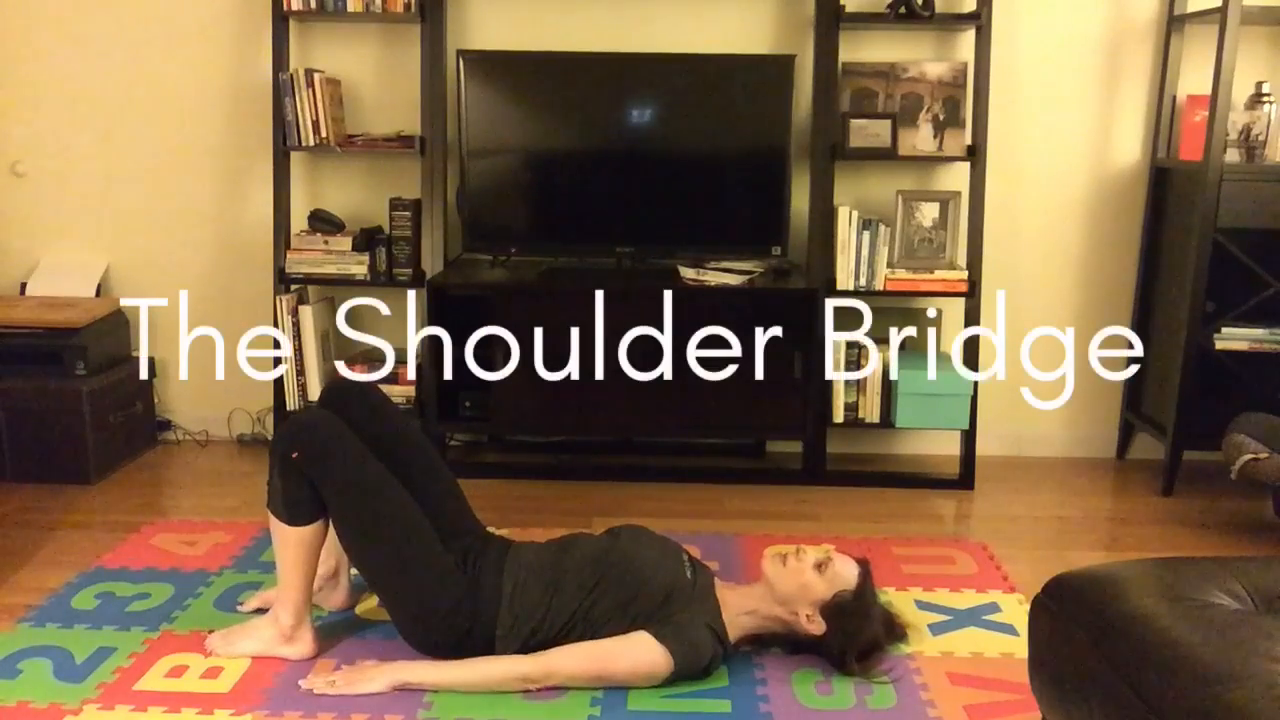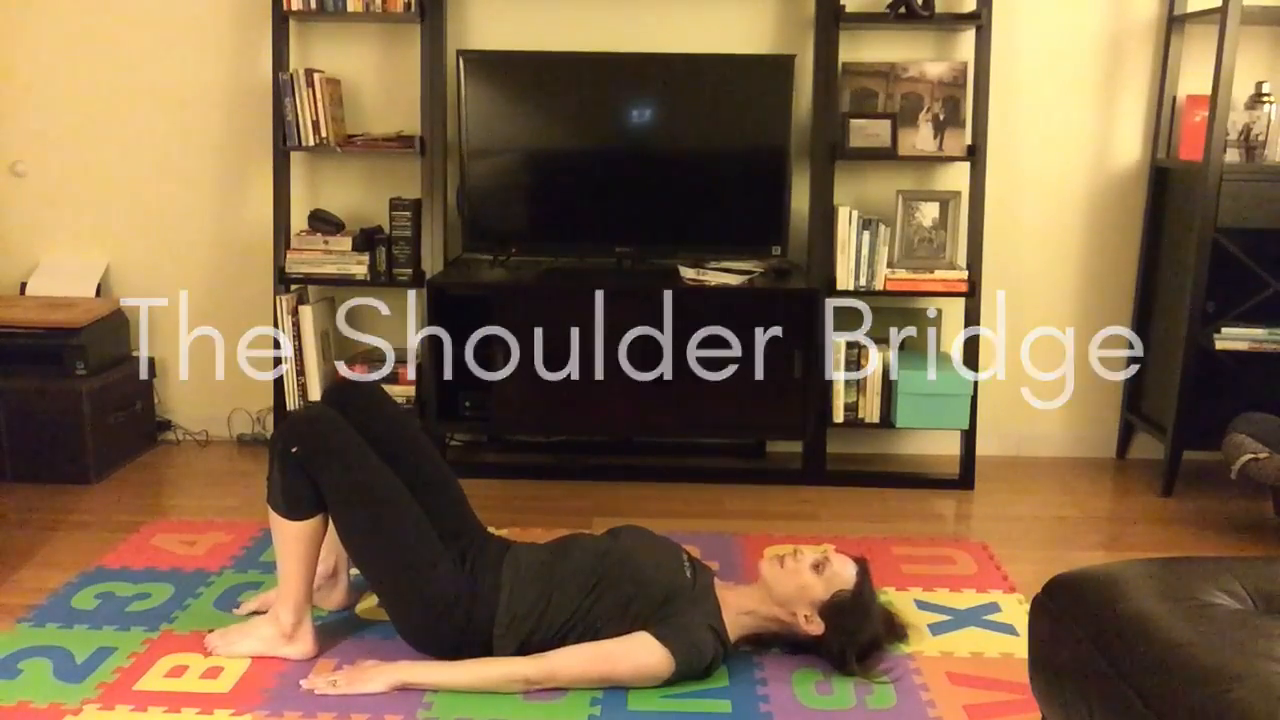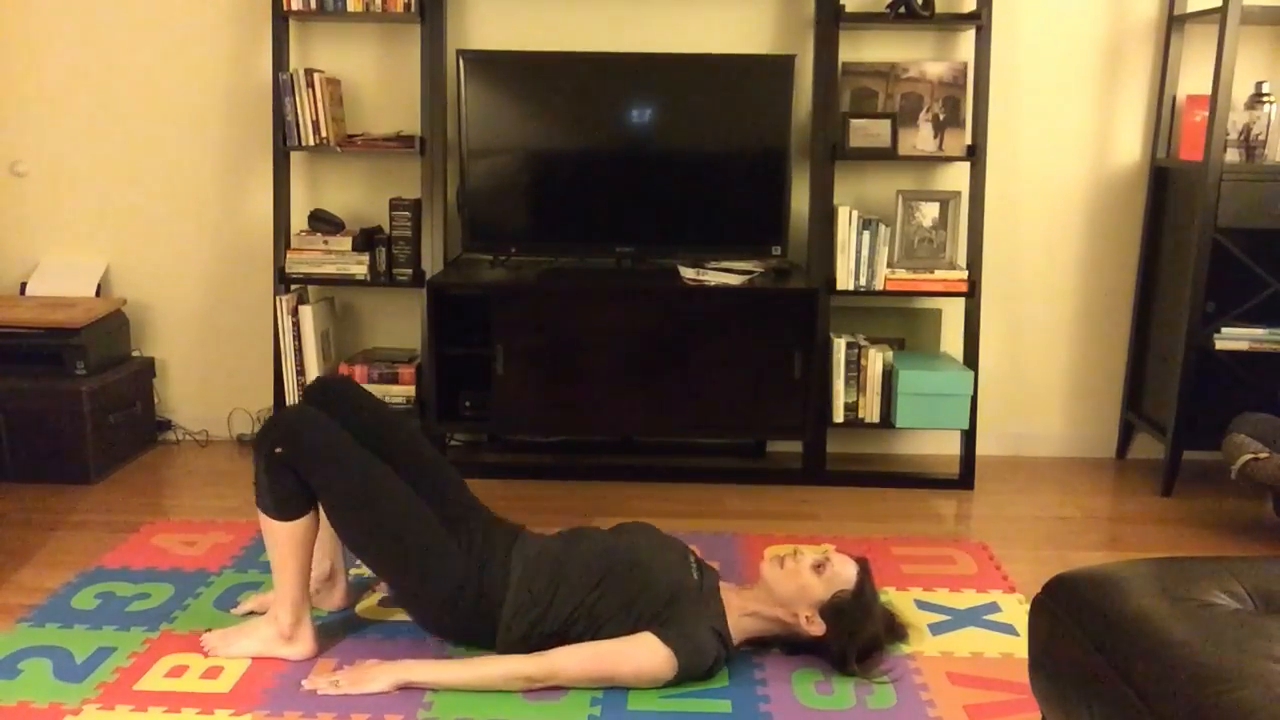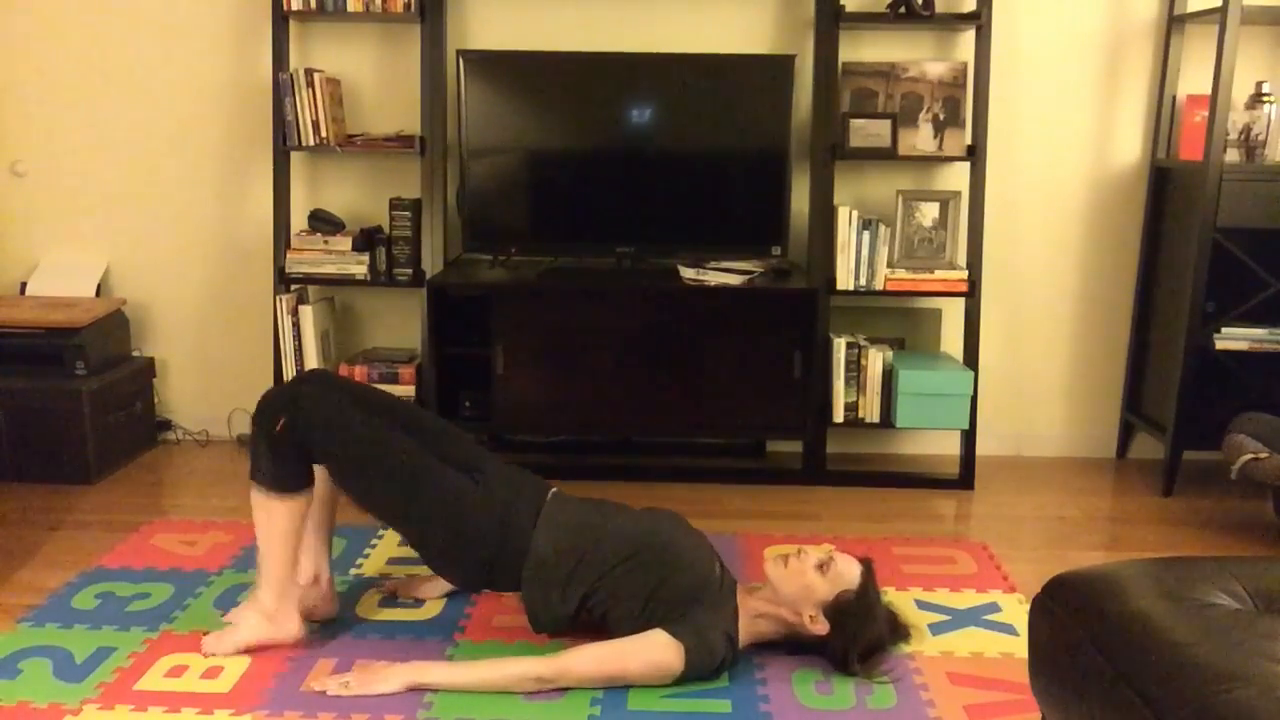
dt=1s
person 1, frame 1
left shoulder: (695, 641)
right shoulder: (702, 585)
left elbow: (538, 671)
left wrist: (394, 674)
left hip: (458, 610)
right hip: (486, 558)
left knee: (306, 437)
right knee: (347, 397)
left ankle: (287, 627)
right ankle: (330, 576)
person 1, frame 2
left shoulder: (695, 642)
right shoulder: (699, 583)
left elbow: (536, 673)
left wrist: (397, 673)
left hip: (458, 608)
right hip: (485, 557)
left knee: (306, 434)
right knee: (350, 396)
left ankle: (288, 625)
right ankle: (330, 574)
person 1, frame 3
left shoulder: (697, 645)
right shoulder: (706, 586)
left elbow: (540, 672)
left wrist: (400, 672)
left hip: (467, 590)
right hip: (493, 545)
left knee: (288, 435)
right knee: (331, 397)
left ankle: (288, 628)
right ankle: (326, 579)
person 1, frame 4
left shoulder: (709, 641)
right shoulder: (713, 582)
left elbow: (554, 673)
right elbow: (616, 562)
left wrist: (411, 674)
left hip: (494, 535)
right hip: (520, 500)
left knee: (287, 412)
right knee: (315, 391)
left ankle: (274, 609)
right ankle: (311, 580)
